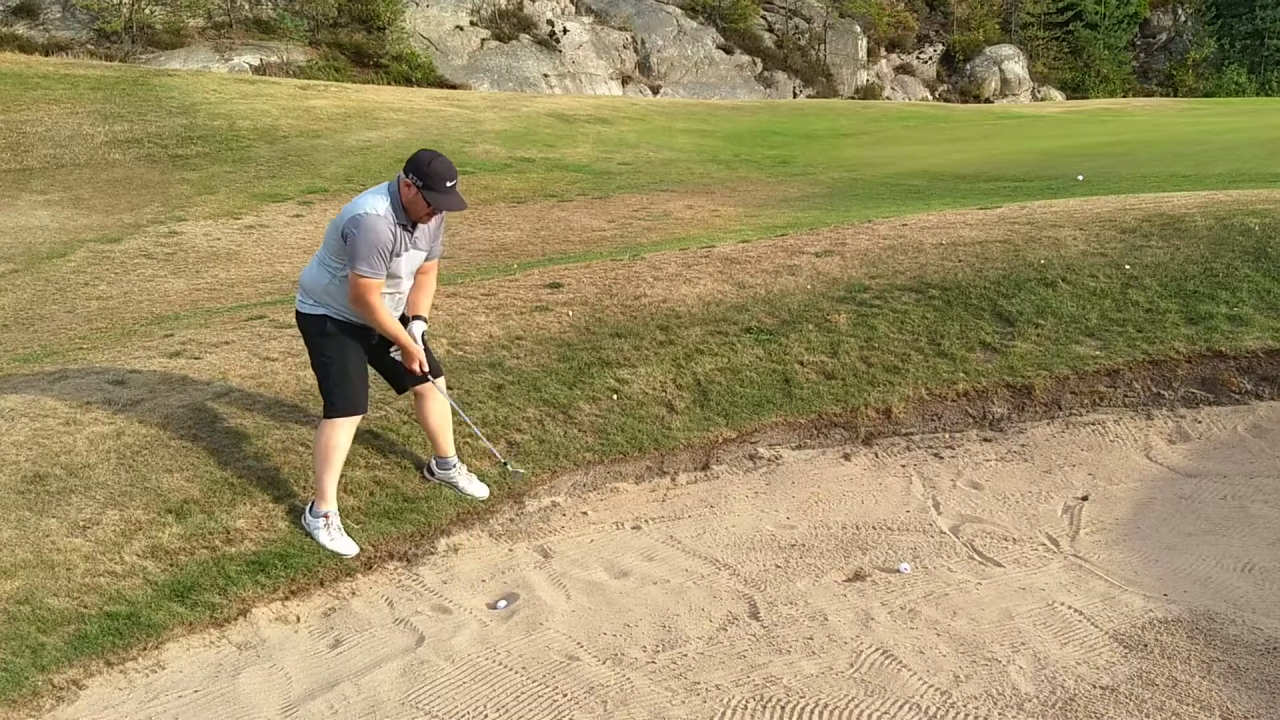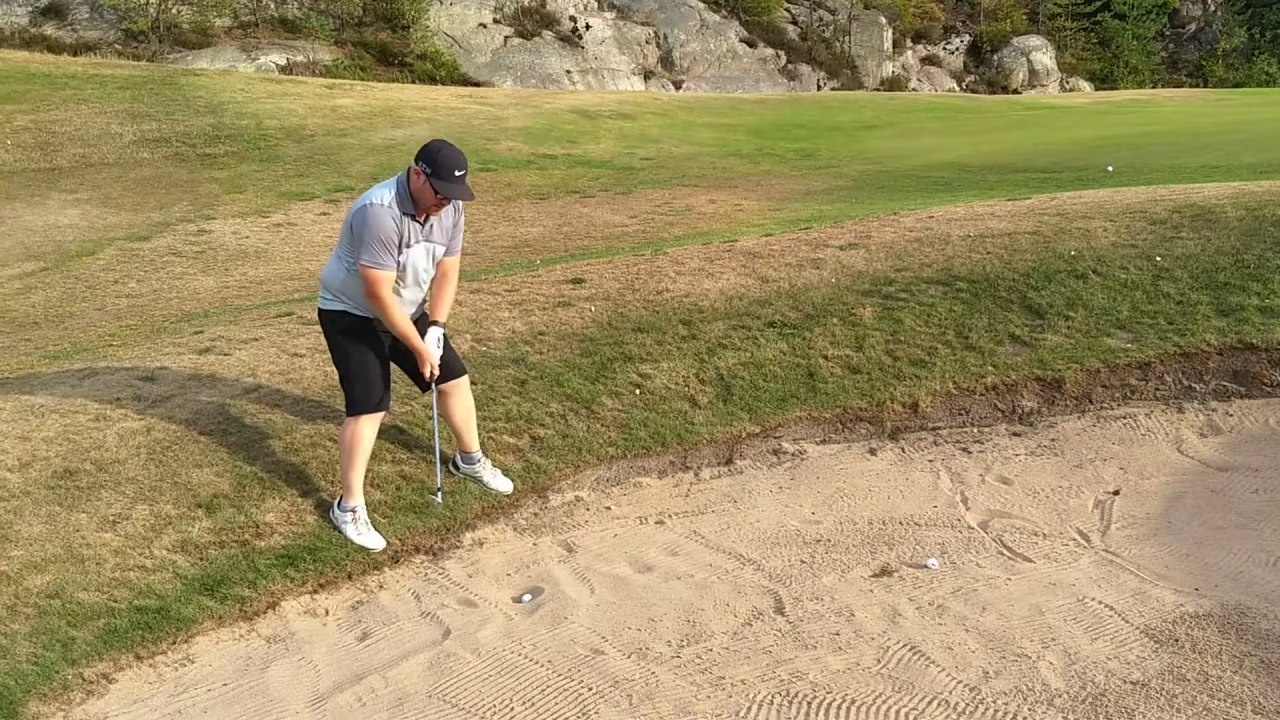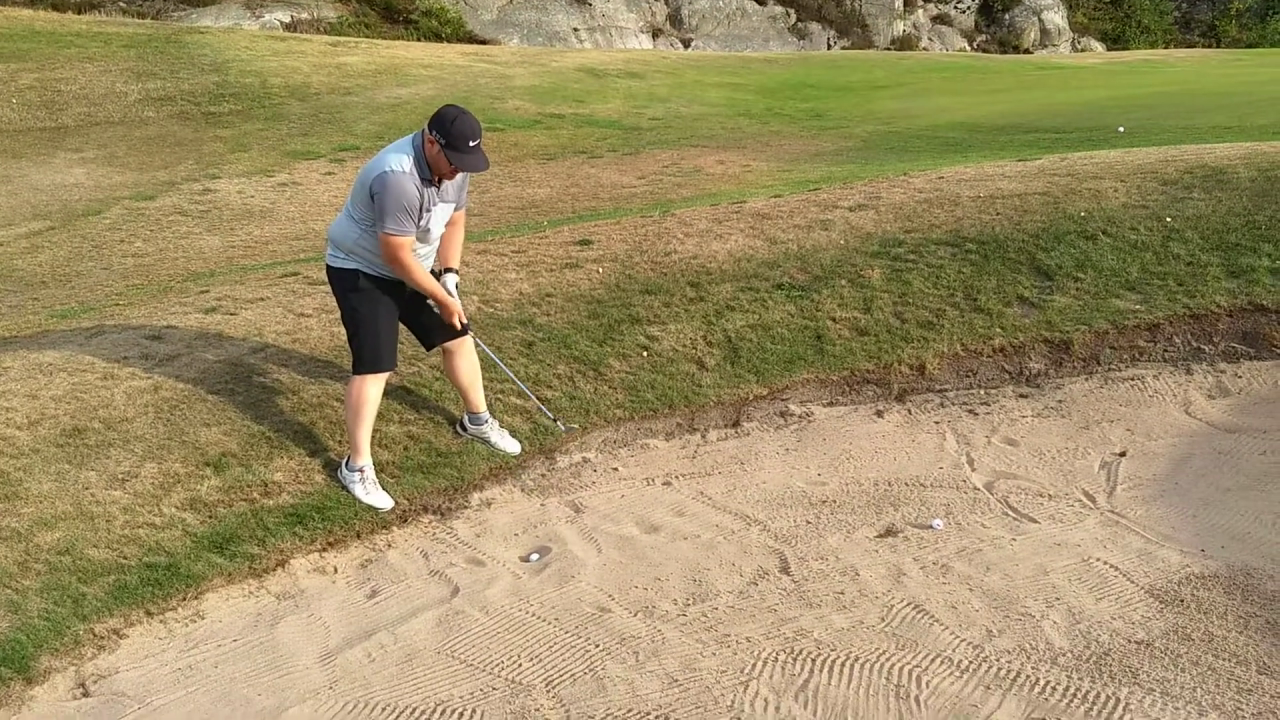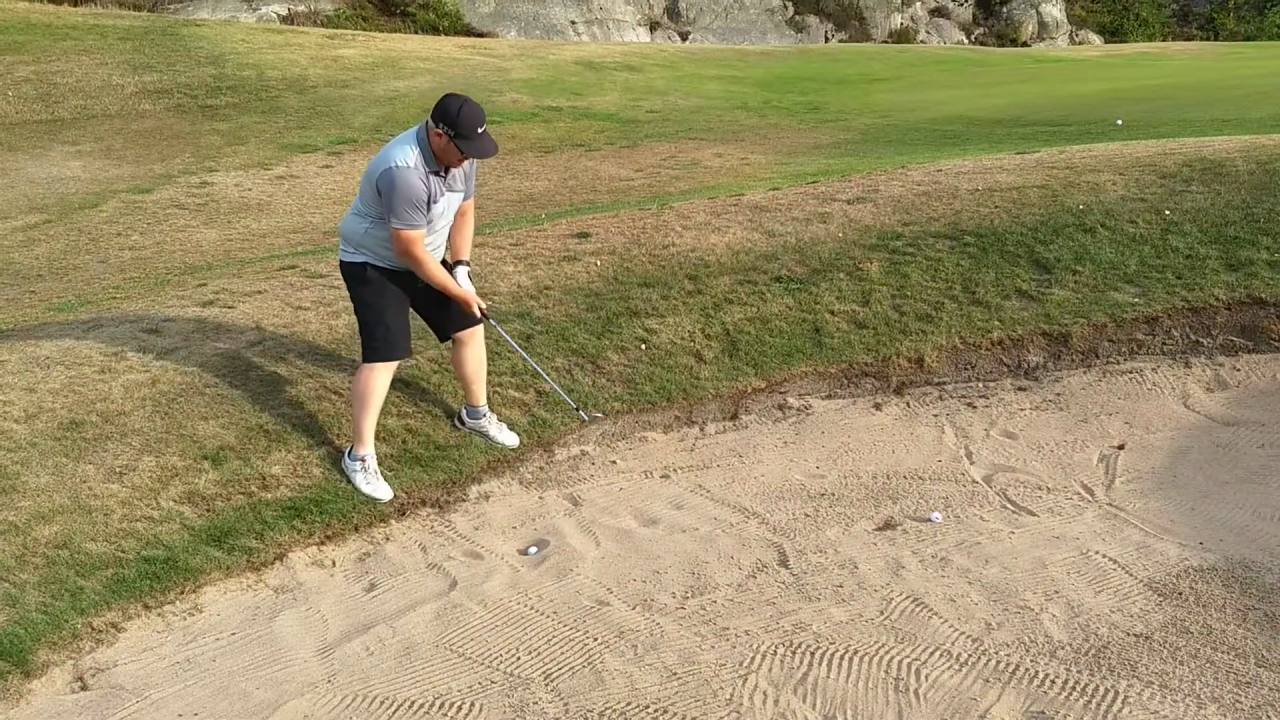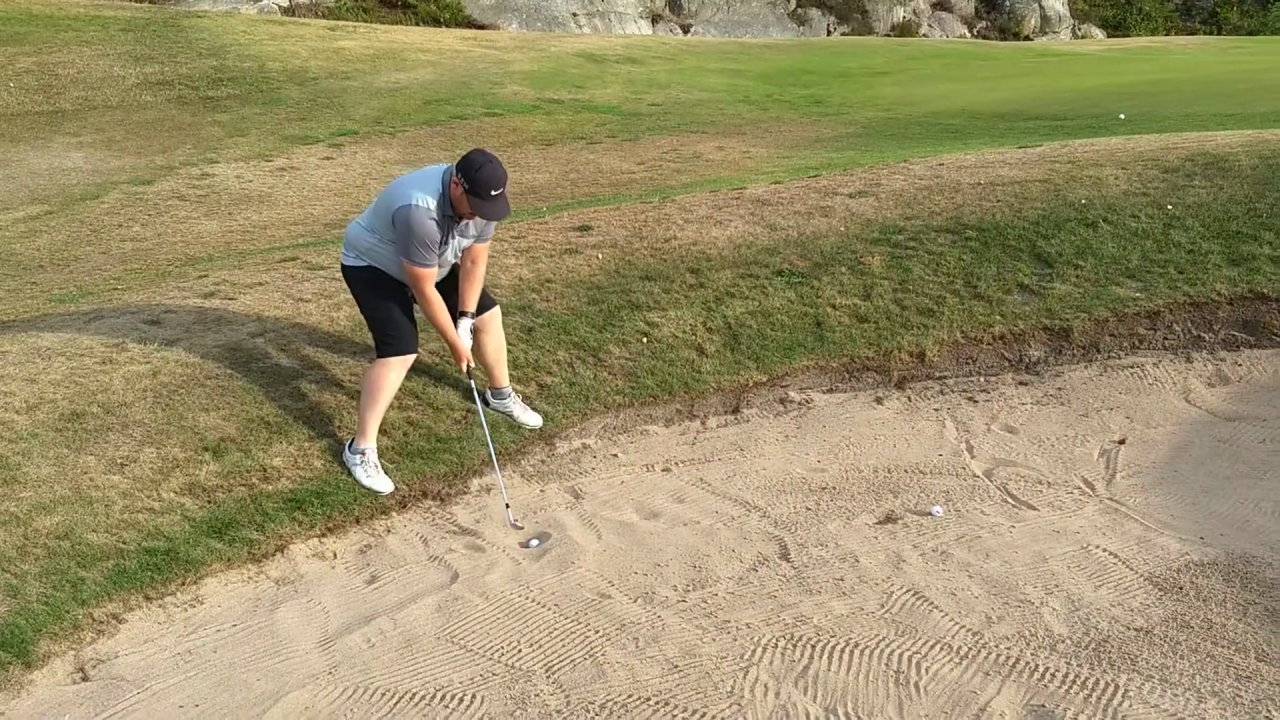
dt=1s
person 1, frame 1
left shoulder: (430, 213)
right shoulder: (372, 220)
left elbow: (426, 271)
right elbow: (364, 299)
left wrist: (416, 326)
right wrist: (405, 343)
left hip: (386, 316)
right hip: (331, 317)
left knee: (430, 380)
right knee: (346, 410)
left ankle: (445, 464)
right ankle: (321, 512)
person 1, frame 2
left shoulder: (450, 208)
right shoulder: (379, 212)
left elbow: (447, 272)
right elbow: (377, 294)
left wrist: (435, 331)
right wrist: (417, 348)
left hip: (409, 311)
right hip: (353, 314)
left knee: (455, 379)
right knee: (368, 407)
left ankle: (470, 459)
right ankle: (349, 507)
person 1, frame 3
left shoulder: (453, 166)
right shoulder: (397, 177)
left elbow: (454, 221)
right elbow: (397, 257)
left wrist: (450, 276)
right wrist: (442, 297)
left hip: (413, 268)
right hip: (362, 271)
left knee: (458, 338)
right knee: (374, 366)
left ankle: (478, 420)
right ankle: (356, 467)
person 1, frame 4
left shoulder: (459, 155)
right shoulder: (403, 172)
left elbow: (464, 212)
right elbow: (411, 251)
left wrist: (461, 270)
right wrist: (458, 293)
left hip: (428, 260)
right hip: (373, 264)
left knee: (469, 329)
right knee: (385, 355)
left ankle: (476, 413)
right ankle: (360, 456)
person 1, frame 5
left shoulder: (481, 197)
right shoulder: (420, 210)
left elbow: (474, 260)
right elbow: (423, 289)
left wrist: (466, 320)
right wrist: (455, 342)
left hip: (433, 265)
right hip: (372, 266)
left knee: (487, 313)
right knee: (399, 352)
left ankle: (501, 395)
right ankle: (361, 450)
